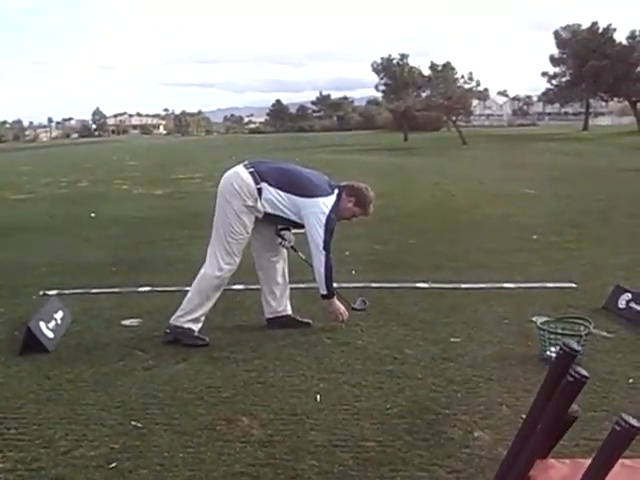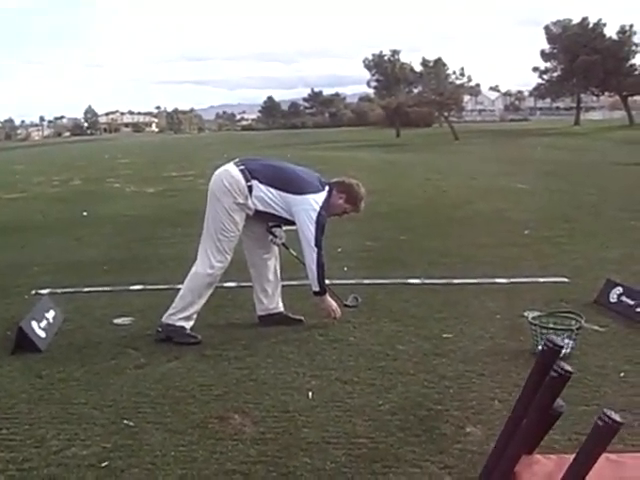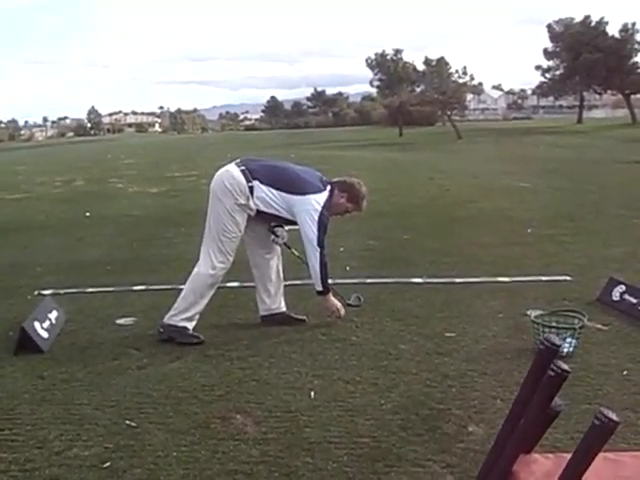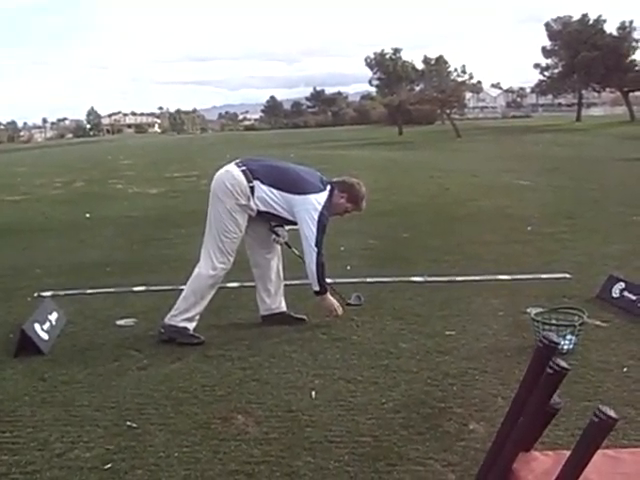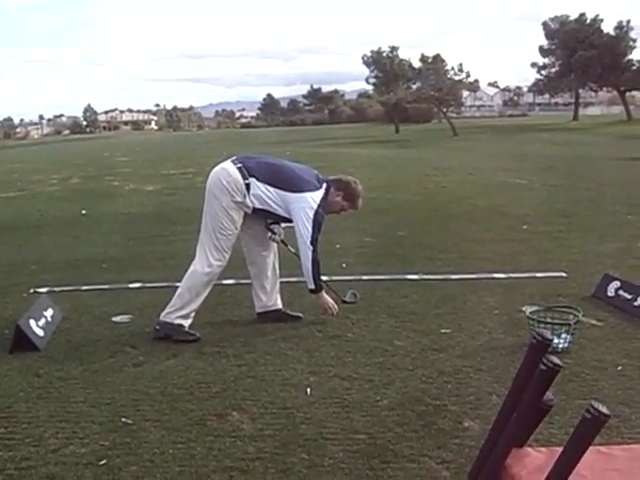
dt=0.4s
person 1, frame 1
left shoulder: (328, 189)
right shoulder: (323, 207)
right elbow: (321, 254)
left wrist: (284, 228)
right wrist: (330, 298)
left hip: (247, 182)
right hip: (243, 188)
left knee: (273, 251)
right knee: (223, 263)
left ankle: (277, 313)
right ankle: (181, 325)
person 1, frame 2
left shoulder: (318, 186)
right shoulder: (314, 204)
right elbow: (313, 251)
left wrist: (275, 224)
right wrist: (322, 295)
left hip: (237, 180)
right hip: (233, 186)
left knee: (264, 249)
right knee: (214, 260)
left ankle: (270, 310)
right ankle: (173, 323)
person 1, frame 3
left shoulder: (320, 185)
right shoulder: (315, 203)
right elbow: (316, 250)
left wrist: (277, 224)
right wrist: (326, 295)
left hip: (239, 180)
right hip: (235, 187)
left knee: (266, 249)
right knee: (216, 261)
left ankle: (272, 310)
right ankle: (175, 324)
person 1, frame 4
left shoulder: (320, 185)
right shoulder: (316, 204)
right elbow: (313, 251)
left wrist: (278, 225)
right wrist: (323, 294)
left hip: (238, 180)
right hip: (235, 187)
left knee: (267, 248)
right knee: (217, 262)
left ankle: (273, 309)
right ankle: (176, 325)
person 1, frame 5
left shoulder: (316, 183)
right shoulder: (311, 202)
right elbow: (308, 249)
left wrist: (273, 222)
right wrist: (318, 292)
left hip: (234, 176)
right hip: (231, 184)
left knee: (263, 246)
right knee: (213, 259)
left ankle: (268, 307)
right ankle: (171, 321)
